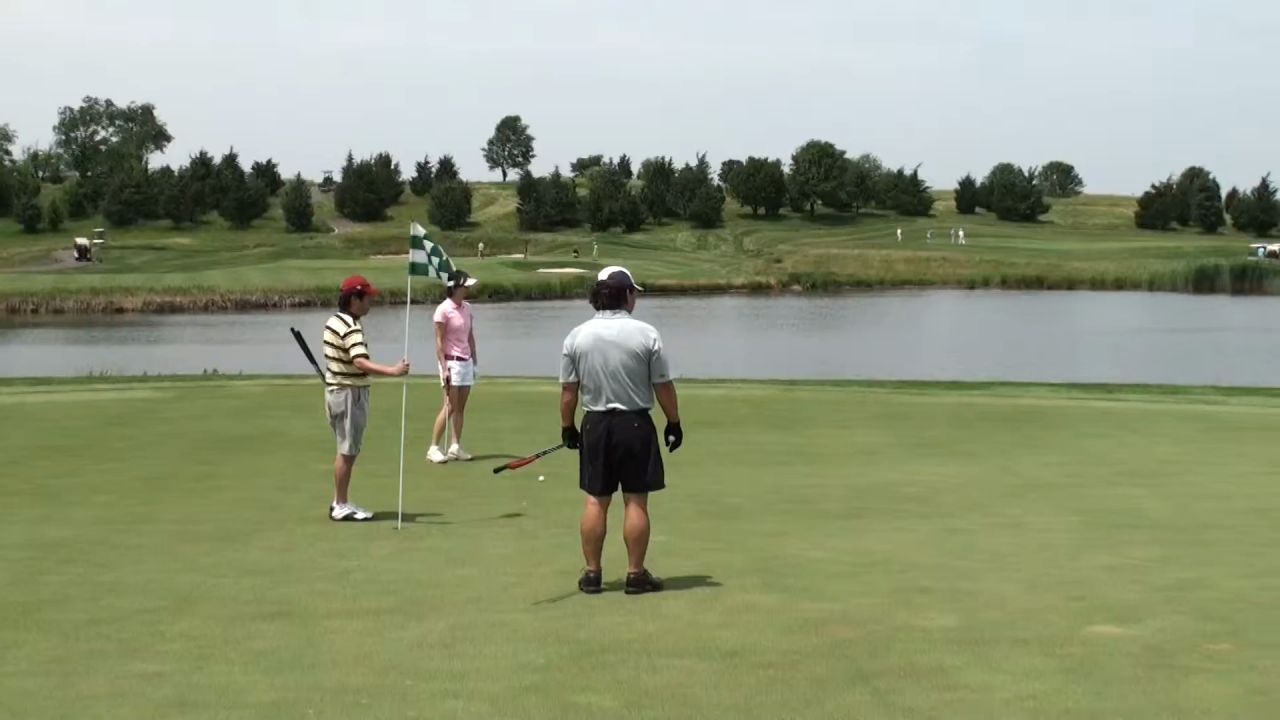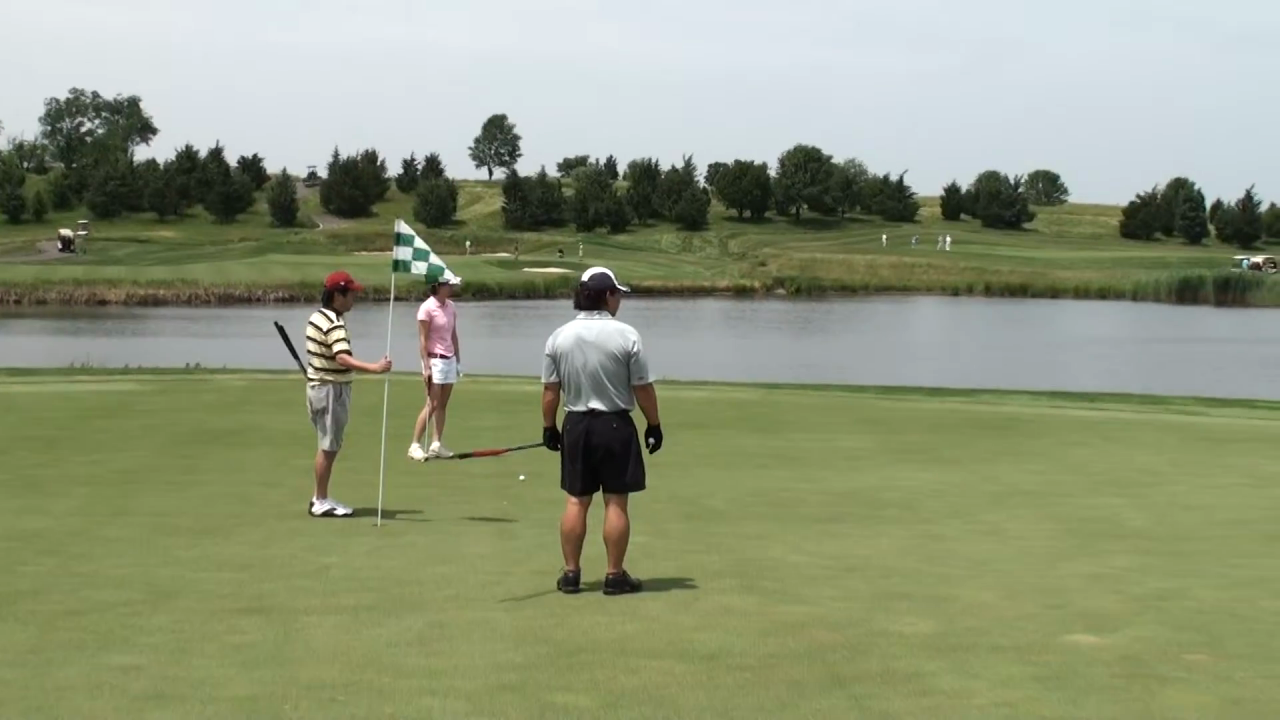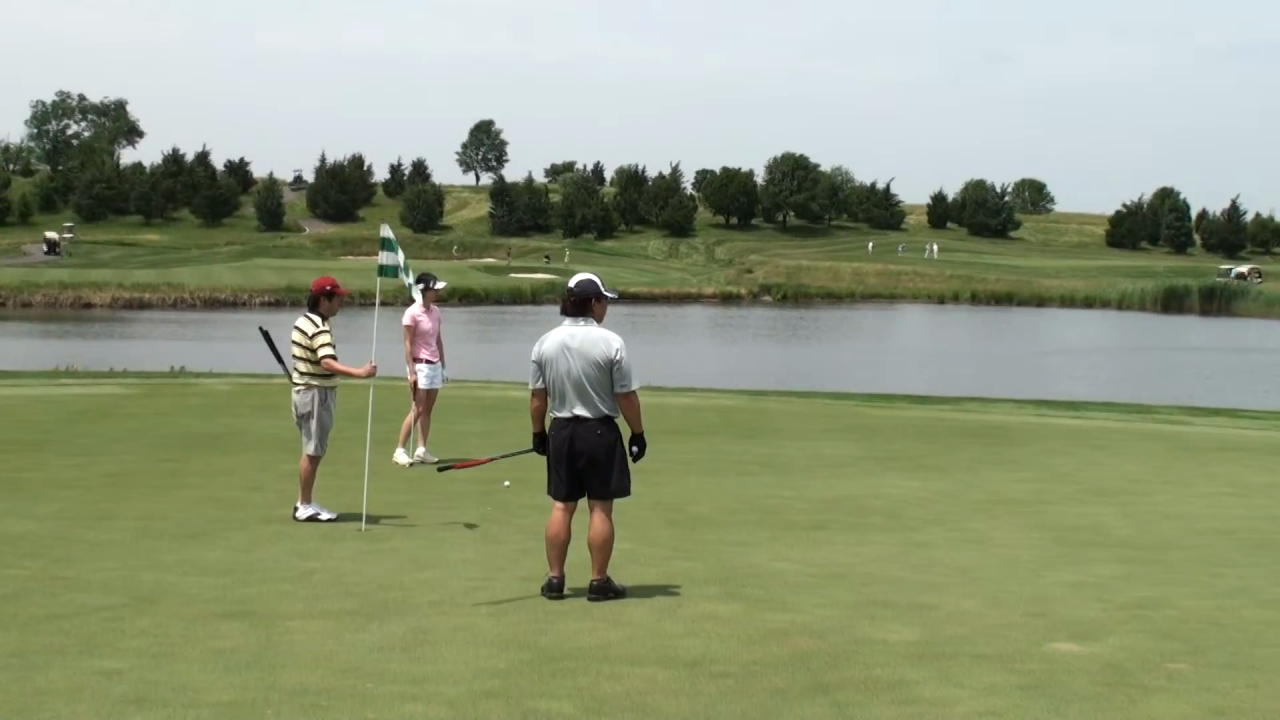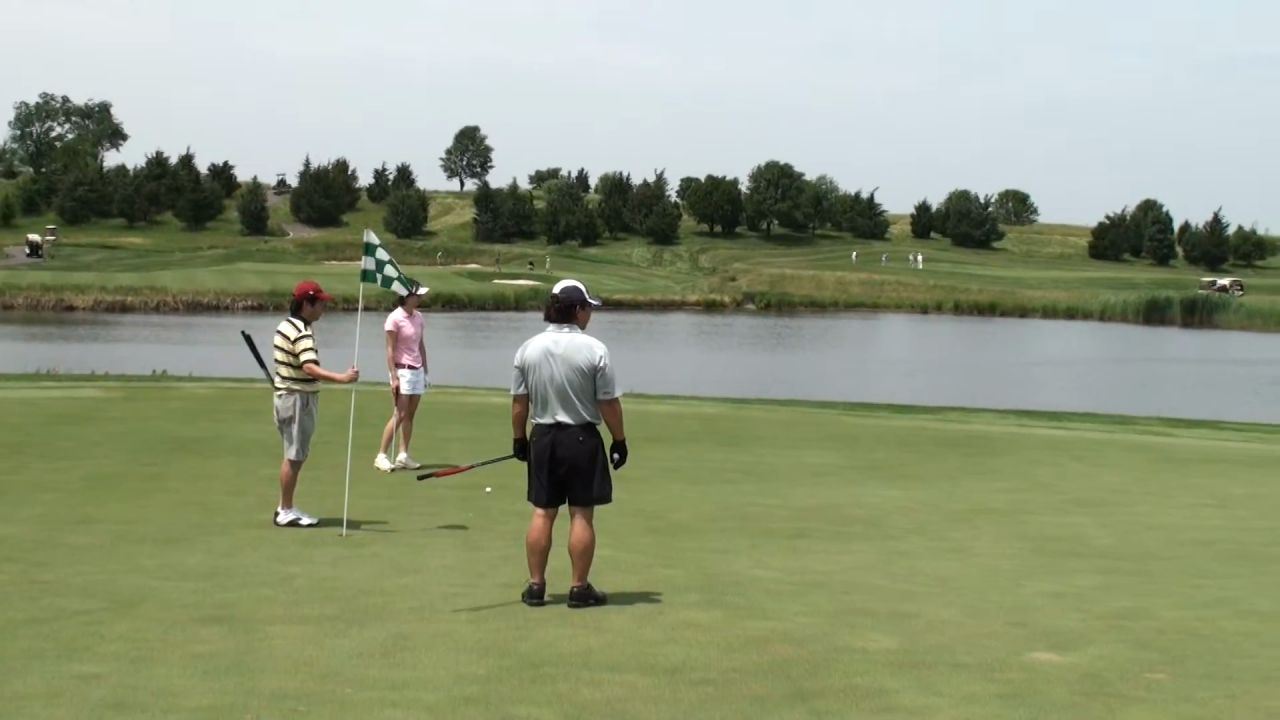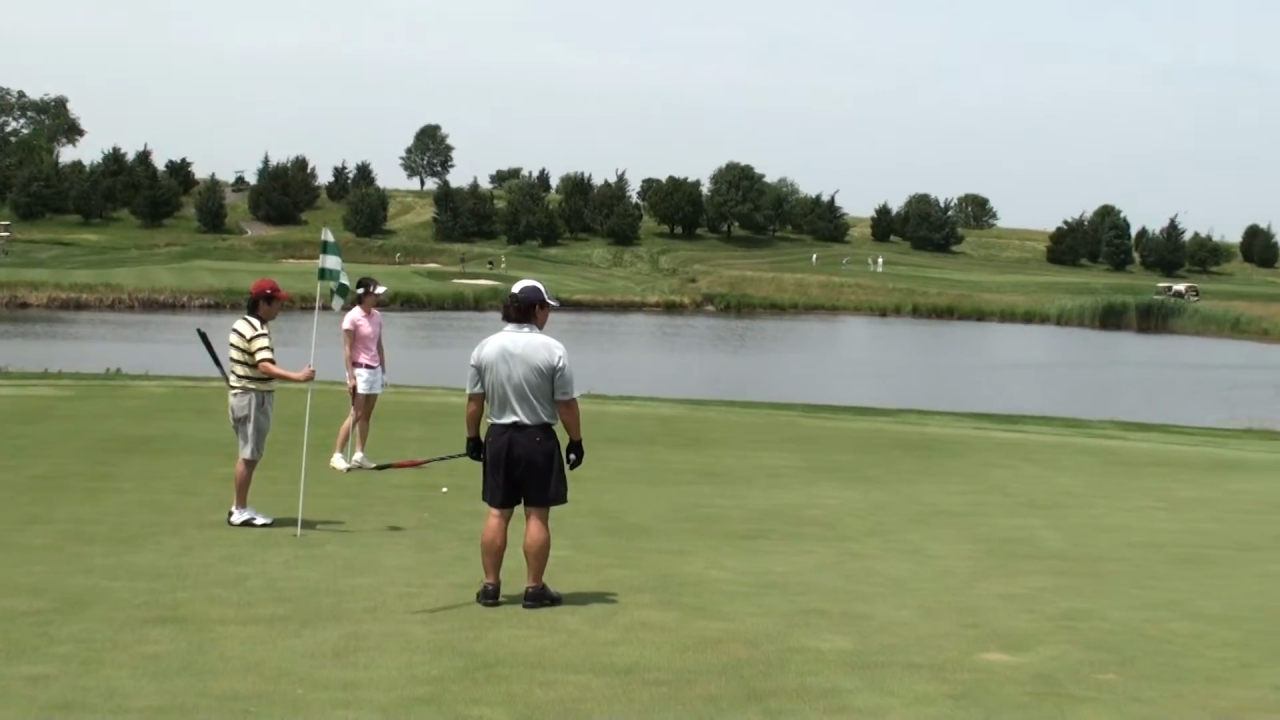
dt=0.5s
person 1, frame 1
left shoulder: (577, 336)
right shoulder: (646, 334)
left elbow: (569, 390)
right elbow: (663, 386)
left wrist: (568, 427)
right wrist: (674, 423)
left hip: (595, 424)
right hip: (635, 424)
left knee: (595, 500)
right knee: (636, 501)
left ankle: (592, 573)
right ankle: (636, 574)
person 1, frame 2
left shoulder: (559, 336)
right shoulder: (626, 335)
left elbow: (550, 390)
right elbow: (643, 388)
left wrist: (549, 427)
right wrist: (654, 425)
left hip: (576, 424)
right hip: (615, 425)
left knee: (576, 500)
right knee: (616, 502)
left ankle: (571, 573)
right ankle: (615, 575)
person 1, frame 3
left shoulder: (545, 343)
right shoulder: (610, 342)
left elbow: (537, 396)
right elbow: (626, 396)
left wrist: (538, 432)
right wrist: (638, 433)
left hip: (561, 431)
right hip: (600, 432)
left knee: (561, 506)
right knee: (601, 508)
left ankle: (555, 579)
right ankle: (599, 581)
person 1, frame 4
left shoulder: (528, 348)
right shoulder: (594, 349)
left elbow: (519, 402)
right elbow: (609, 403)
left wrist: (519, 438)
right wrist: (619, 440)
left hip: (543, 437)
right hip: (582, 438)
left knee: (542, 513)
right knee: (582, 515)
left ankle: (535, 585)
right ankle: (579, 588)
person 1, frame 5
left shoulder: (485, 347)
right shoulder: (552, 349)
left elbow: (474, 400)
right elbow: (566, 404)
left wrist: (472, 437)
right wrist: (576, 441)
left hip: (499, 437)
right hip: (539, 439)
left knee: (497, 513)
right knee: (537, 516)
left ankle: (490, 586)
right ankle: (534, 588)
person 2, frame 1
left shoulder: (335, 320)
right shoulder: (350, 327)
right elbow: (360, 362)
right wrist: (392, 371)
left hip: (339, 390)
right hip: (349, 393)
left knee: (346, 450)
right knee: (348, 451)
left ankle: (340, 502)
right ankle: (341, 506)
person 2, frame 2
left shoulder: (318, 316)
right shoulder: (333, 323)
right elbow: (342, 358)
right wrist: (374, 368)
left hip: (320, 385)
right hip: (331, 389)
left knee: (327, 446)
right knee: (329, 447)
left ankle: (320, 498)
right ankle: (321, 501)
person 2, frame 3
left shoulder: (303, 321)
right shoulder: (319, 327)
right elbow: (327, 363)
right wrist: (359, 372)
left hip: (305, 390)
right hip: (316, 393)
left knee: (312, 450)
right knee: (313, 451)
left ankle: (304, 503)
right ankle: (305, 506)
person 2, frame 4
left shoulder: (286, 325)
right shoulder: (301, 332)
right elbow: (309, 367)
right wrist: (341, 377)
left hip: (288, 394)
right hip: (298, 398)
left knee: (292, 455)
right knee: (295, 456)
left ankle: (285, 507)
right ankle: (285, 511)
person 2, frame 5
left shoulder: (242, 323)
right shoulder: (257, 330)
right elbow: (265, 366)
right wrist: (297, 376)
left hip: (243, 393)
right hip: (253, 397)
left knee: (247, 454)
right knee: (249, 455)
left ankle: (239, 507)
right ankle: (239, 511)
person 3, frame 1
left shoulder: (467, 308)
right shoulder: (443, 310)
right elbow: (439, 341)
left wrist: (474, 362)
right wrist: (444, 367)
left hip: (466, 361)
right hip: (452, 362)
left knee: (460, 407)
right knee: (449, 407)
left ankle: (455, 447)
right ankle: (434, 448)
person 3, frame 2
left shoulder: (451, 306)
right shoulder: (427, 308)
right elbow: (422, 339)
left wrist: (458, 360)
right wrist: (426, 366)
left hip: (449, 360)
right hip: (435, 360)
left knee: (443, 405)
right knee: (431, 405)
left ankle: (436, 445)
right ankle: (415, 445)
person 3, frame 3
left shoulder: (435, 311)
right shoulder: (412, 313)
right elbow: (407, 344)
left wrist: (443, 365)
right wrist: (411, 371)
left hip: (435, 365)
right hip: (420, 365)
left knee: (427, 410)
right knee: (417, 410)
left ankle: (421, 450)
right ankle: (400, 450)
person 3, frame 4
left shoulder: (418, 317)
right shoulder: (394, 318)
right elbow: (390, 350)
left wrist: (425, 371)
right wrist: (394, 376)
left hip: (417, 370)
right hip: (403, 371)
left knee: (410, 415)
right knee: (399, 415)
left ankle: (403, 455)
right ankle: (381, 456)
person 3, frame 5
left shoulder: (377, 316)
right shoulder: (352, 317)
right elbow: (347, 349)
left wrist: (383, 370)
right wrist: (350, 376)
left hip: (375, 370)
right hip: (360, 370)
left knee: (366, 415)
right knee: (355, 415)
left ankle: (359, 455)
right ankle: (337, 455)
